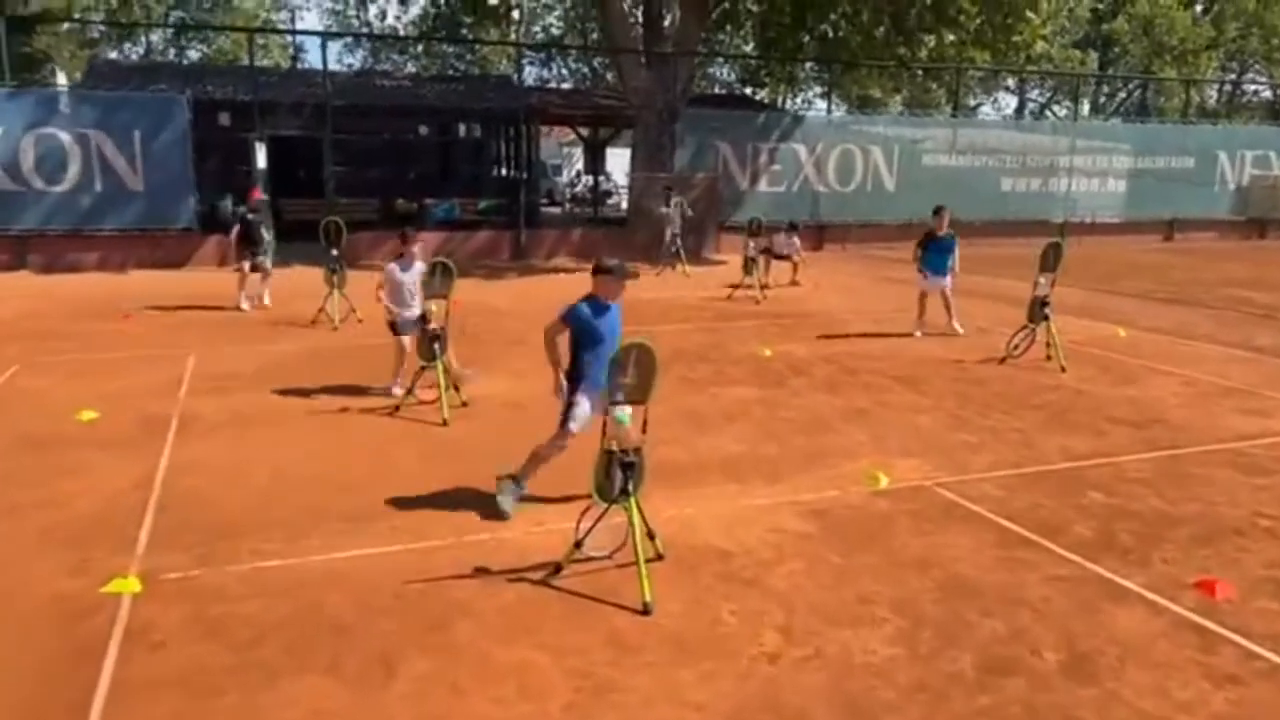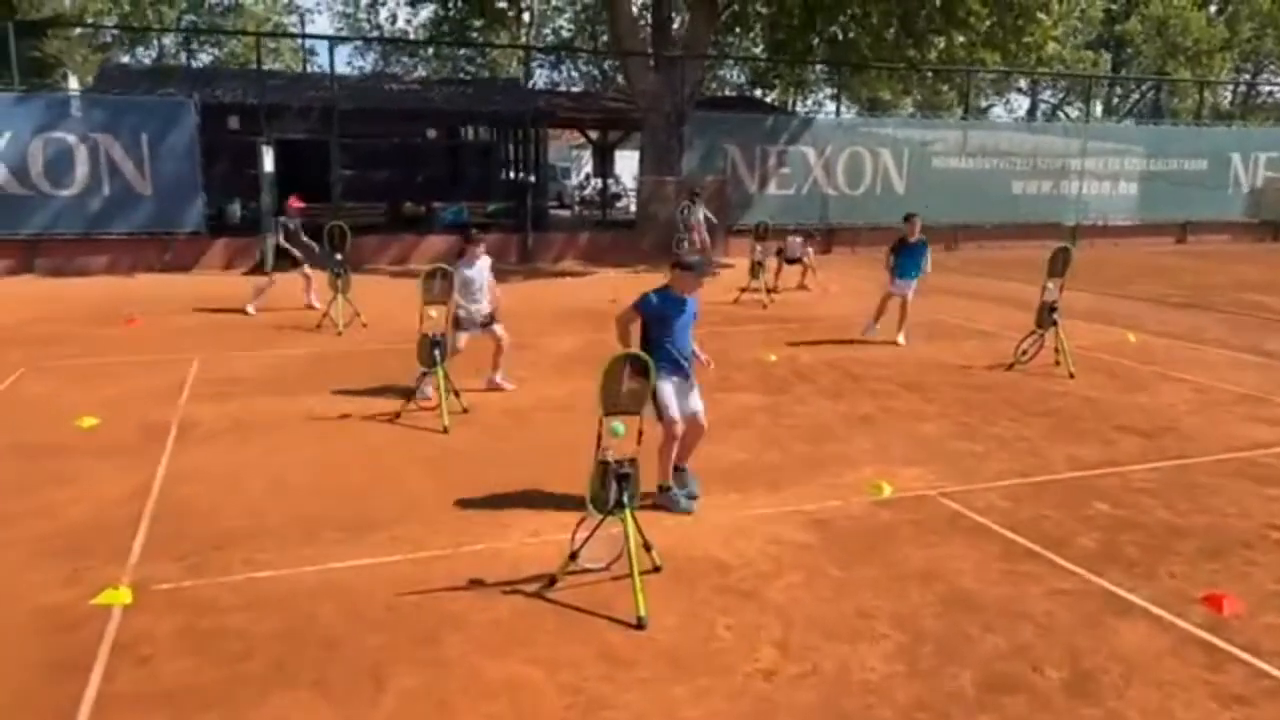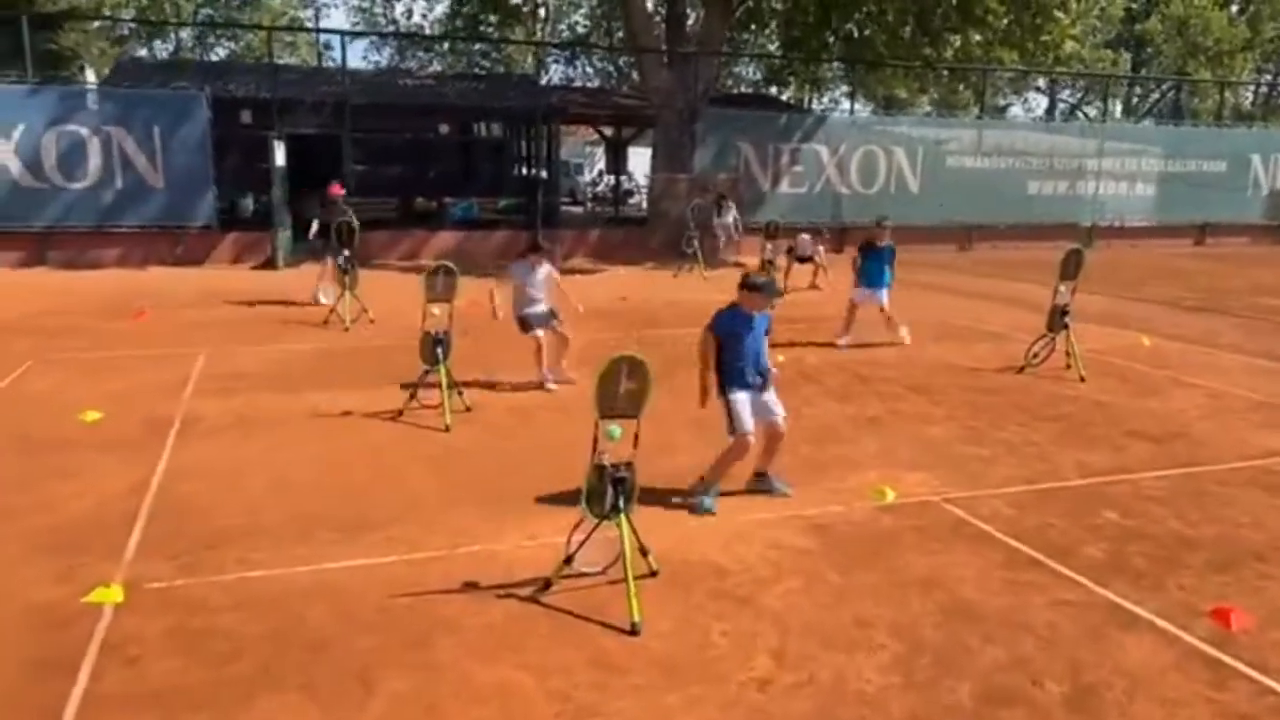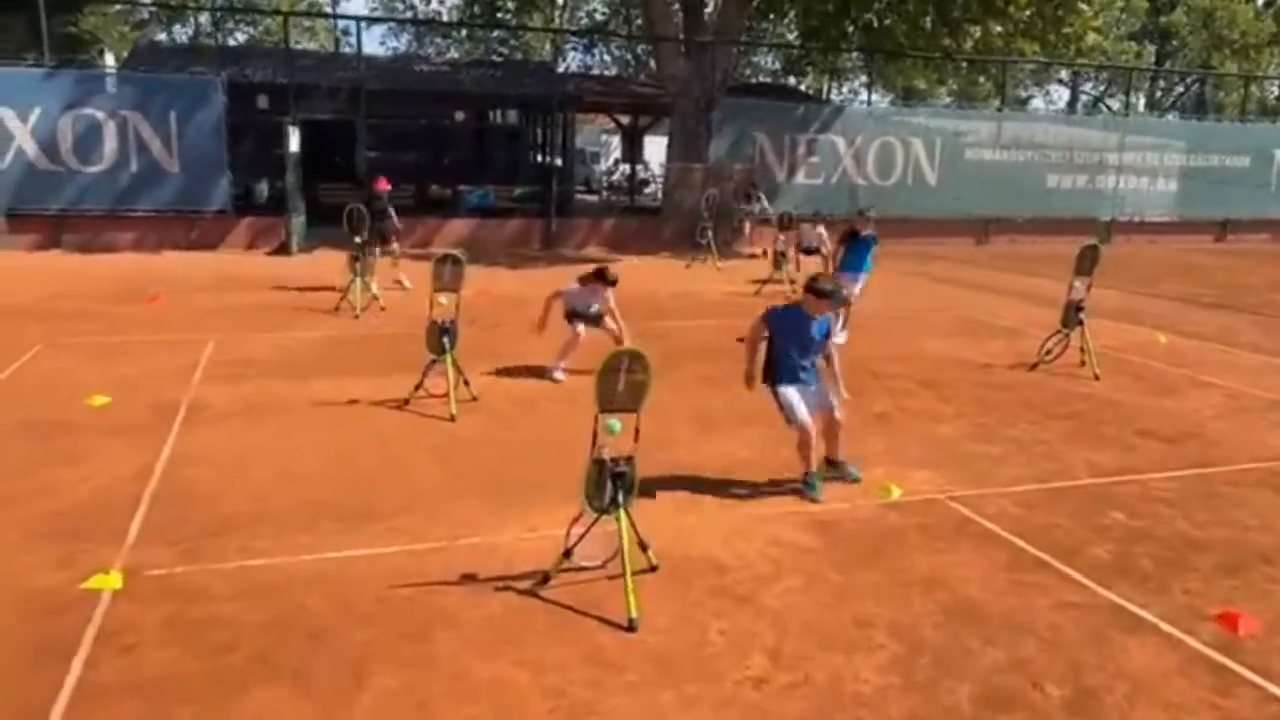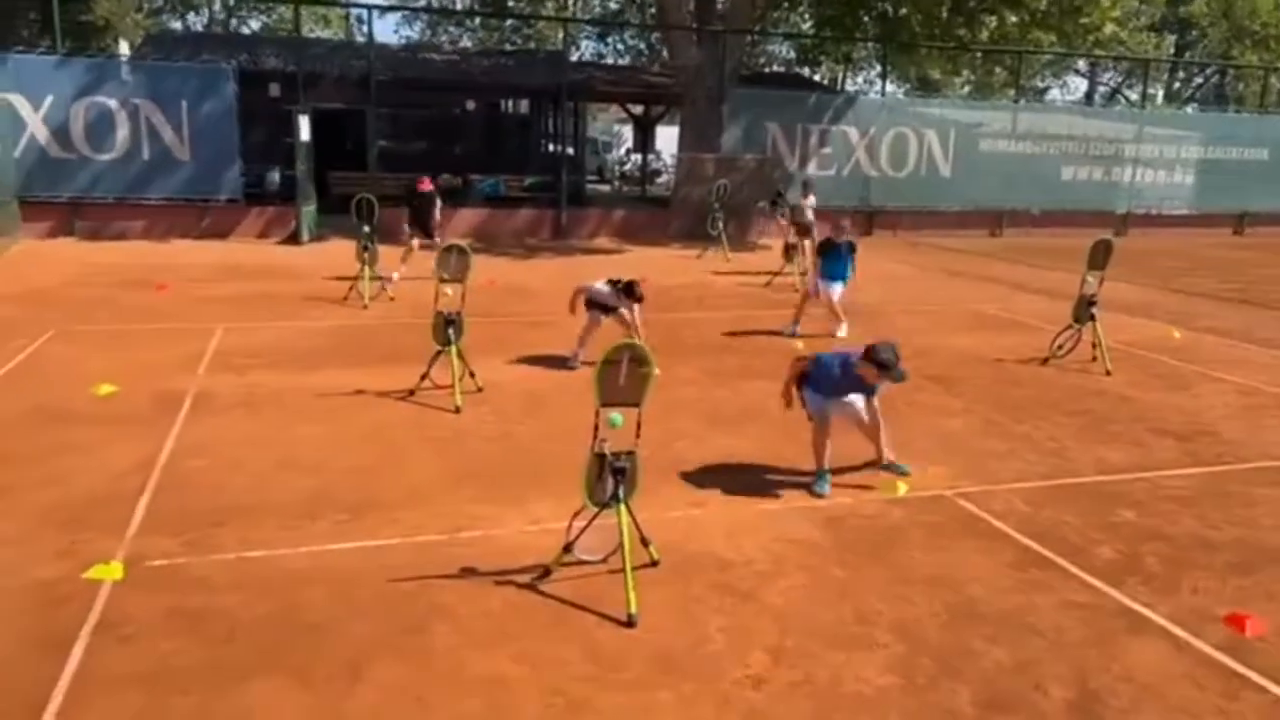
dt=0.2s
person 1, frame 1
left shoulder: (615, 308)
right shoulder: (582, 310)
right elbow: (550, 333)
right wrist: (557, 373)
left hip: (607, 385)
right hip: (584, 387)
right knee: (560, 441)
right ankle: (513, 484)
person 1, frame 2
left shoulder: (691, 301)
right shoulder: (654, 300)
right elbow: (623, 320)
left wrist: (698, 353)
left hip: (684, 374)
right hip: (660, 374)
left knee: (699, 424)
right knee: (674, 429)
left ankle: (680, 468)
right ankle: (666, 489)
person 1, frame 3
left shoulder: (765, 317)
right shoulder: (724, 318)
right elbow: (706, 350)
left wrist: (768, 367)
right wrist: (706, 384)
left hip: (761, 385)
right hip: (735, 387)
left knee: (778, 430)
right knee: (746, 442)
left ankle: (761, 476)
right ankle: (704, 488)
person 1, frame 4
left shoulder: (825, 320)
right shoulder: (779, 314)
left elbow: (829, 352)
right elbow: (754, 334)
left wrist: (839, 386)
right wrist: (750, 368)
left hip: (811, 378)
right hip: (784, 382)
left knee: (835, 419)
right knee: (807, 429)
left ankle: (833, 463)
right ankle: (811, 477)
person 1, frame 5
left shoulder: (872, 376)
right shoulder: (830, 365)
left elbow: (874, 409)
right elbow: (800, 362)
left wrist: (883, 449)
right wrist: (788, 385)
left hip: (842, 391)
right hip: (813, 387)
left knee: (866, 422)
right knee: (822, 424)
left ankle: (884, 459)
right ankle: (822, 473)
